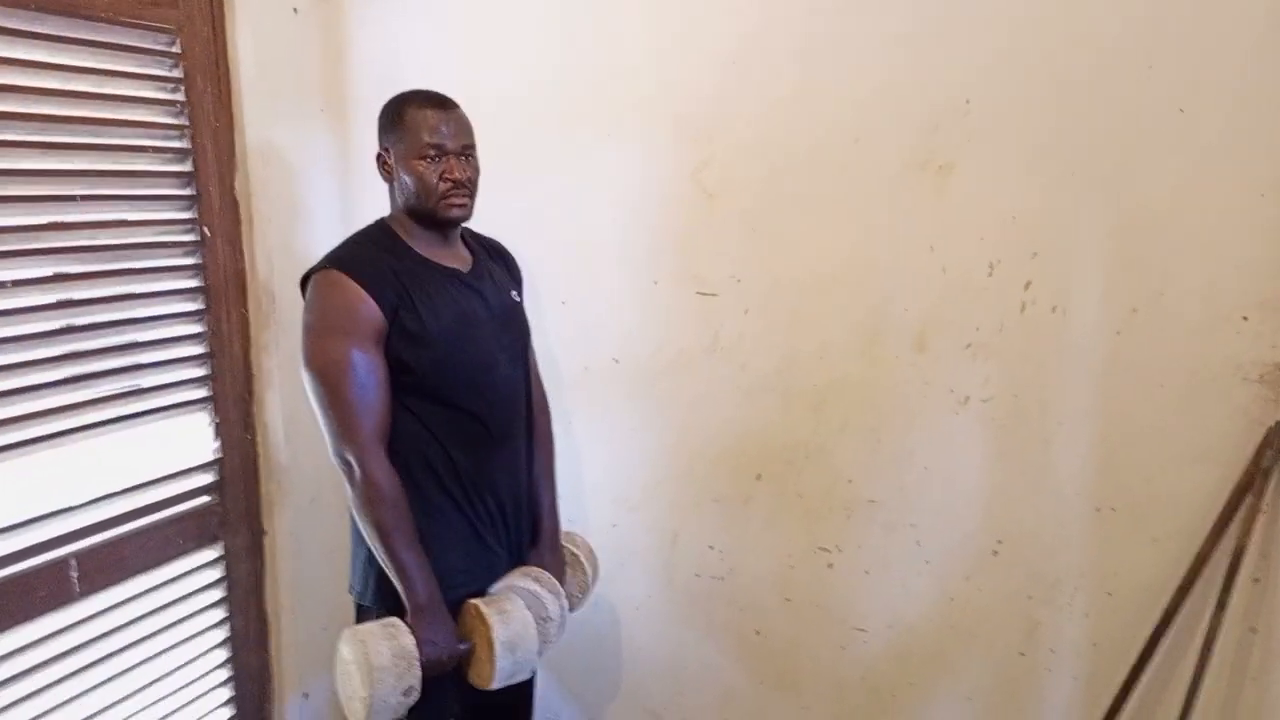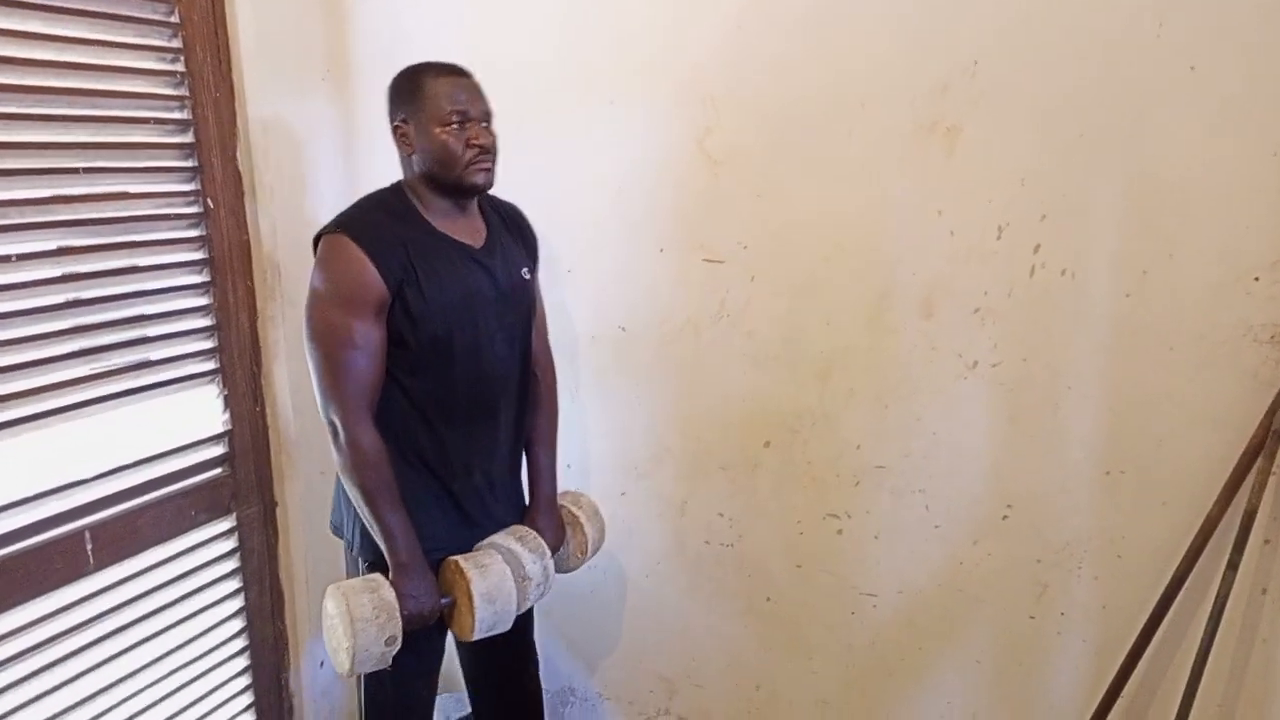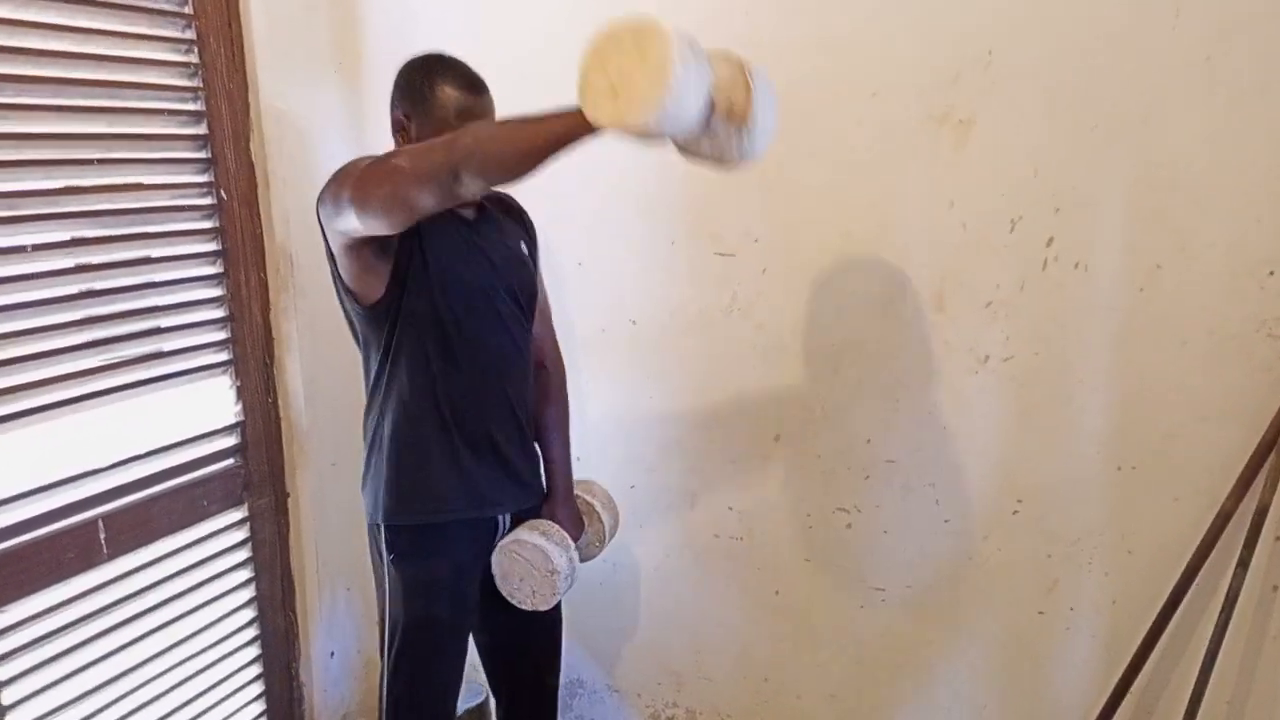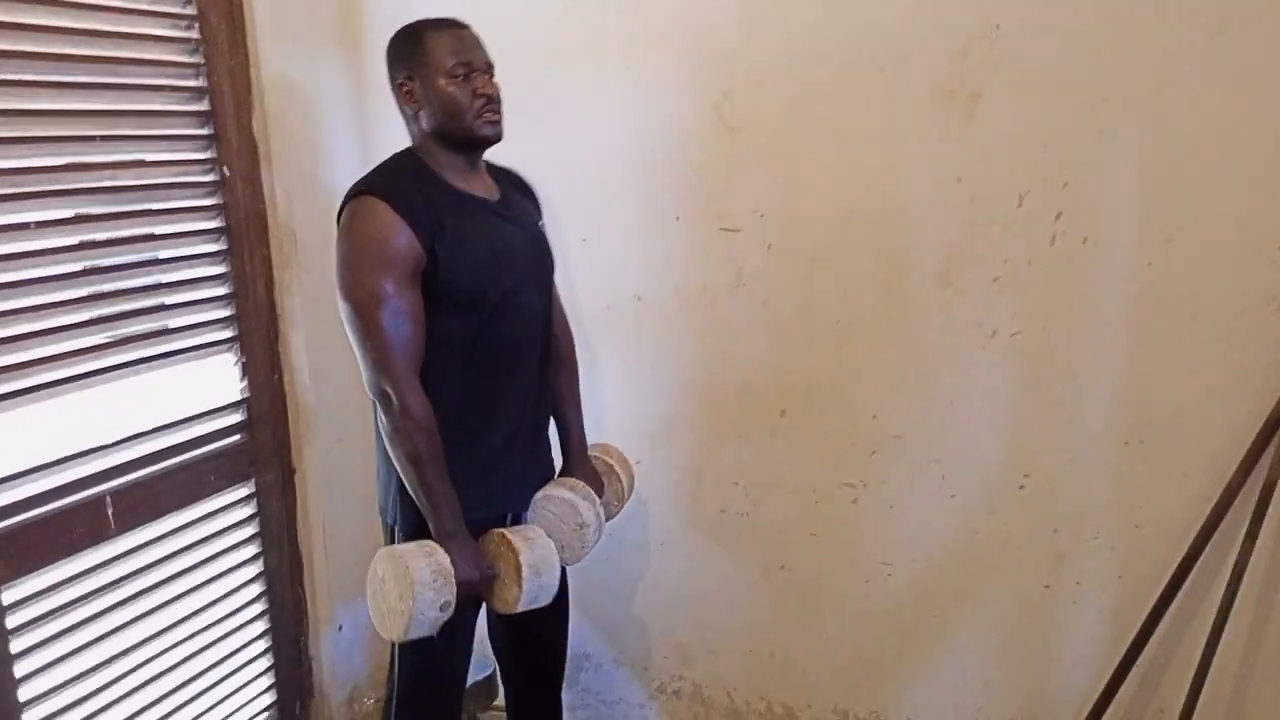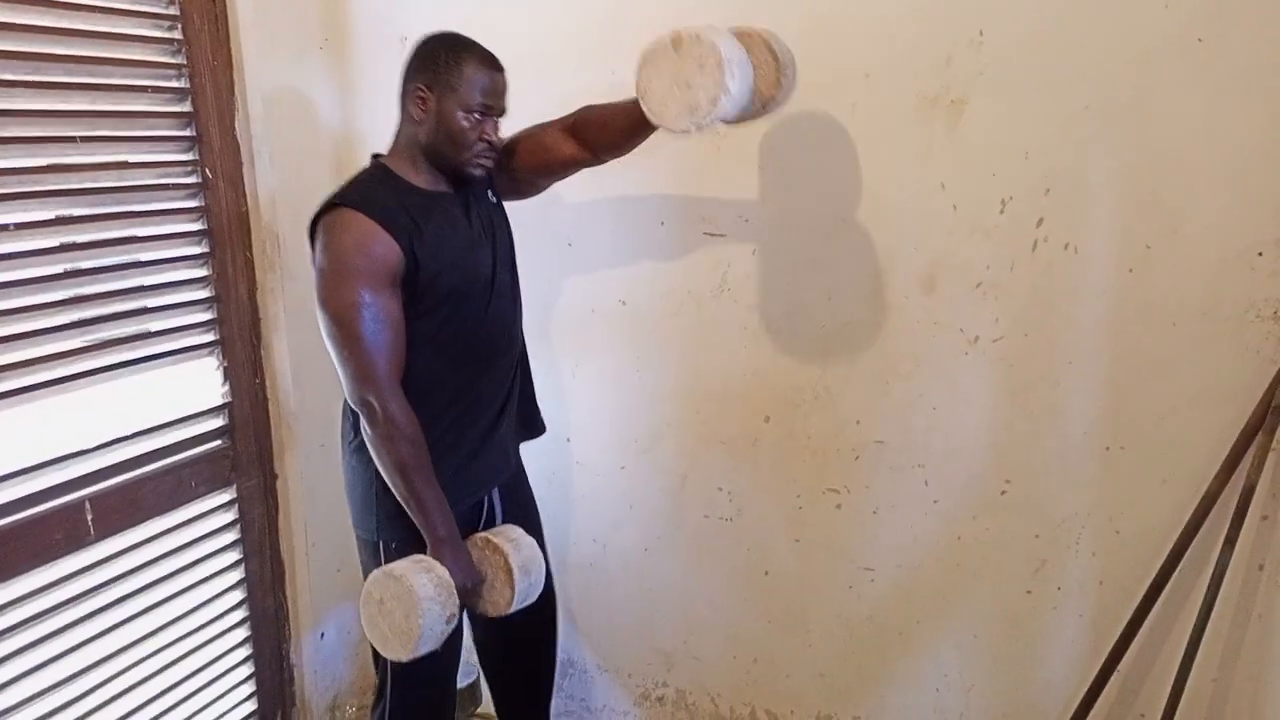
dt=1s
person 1, frame 1
left shoulder: (498, 263)
right shoulder: (349, 285)
right elbow: (363, 459)
left wrist: (548, 537)
right wrist: (421, 603)
left hip: (509, 562)
right hip: (418, 578)
person 1, frame 2
left shoulder: (513, 229)
right shoulder: (359, 250)
right elbow: (350, 422)
left wrist: (543, 500)
right wrist: (406, 560)
left hip: (497, 514)
right hip: (403, 525)
person 1, frame 3
left shoulder: (509, 217)
right shoulder: (358, 201)
left elbow: (542, 357)
right elbow: (457, 171)
left wrist: (560, 490)
right wrist: (599, 115)
left hip: (514, 495)
right hip: (423, 504)
person 1, frame 4
left shoulder: (516, 192)
right shoulder: (383, 213)
right elbow: (397, 392)
left wrist: (576, 454)
right wrist: (451, 535)
left hip: (526, 479)
right hip: (438, 496)
left knee: (538, 651)
person 1, frame 5
left shoulder: (483, 177)
right shoulder: (359, 225)
left elbow: (579, 138)
right elbow: (378, 403)
left wrist: (655, 109)
right wrist: (443, 540)
left hip: (497, 473)
right hip: (409, 501)
left knee: (527, 641)
